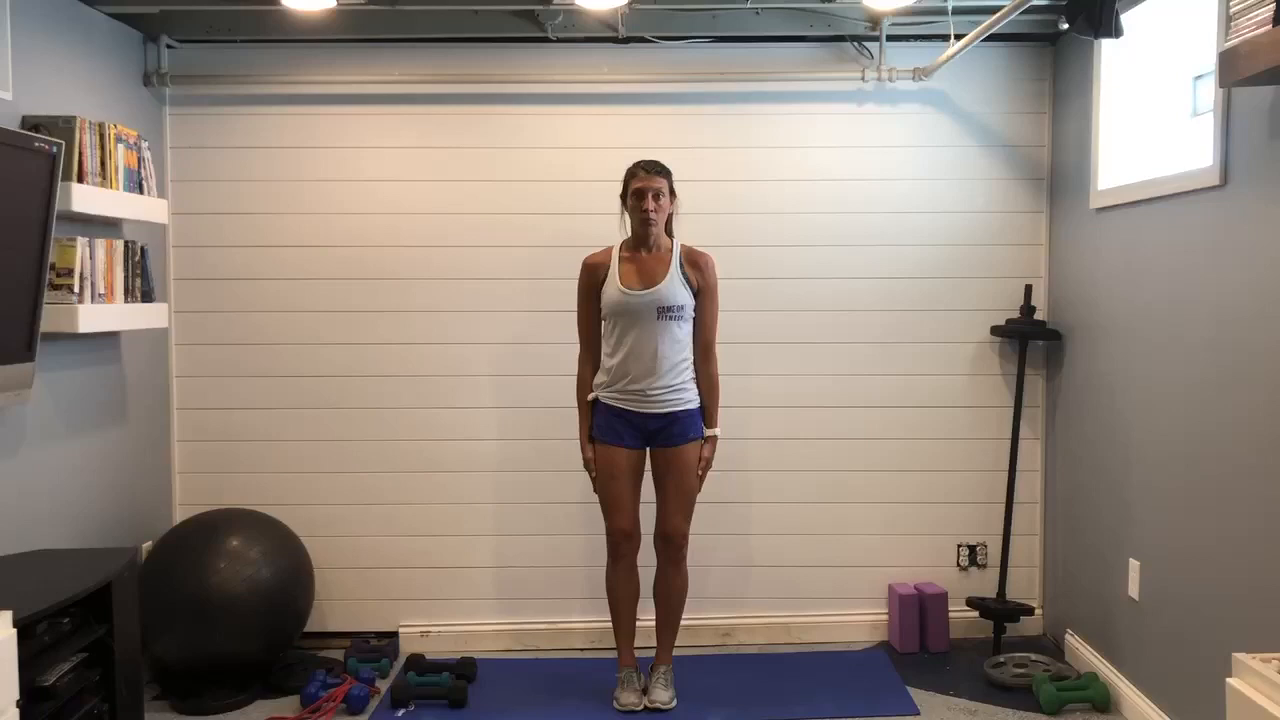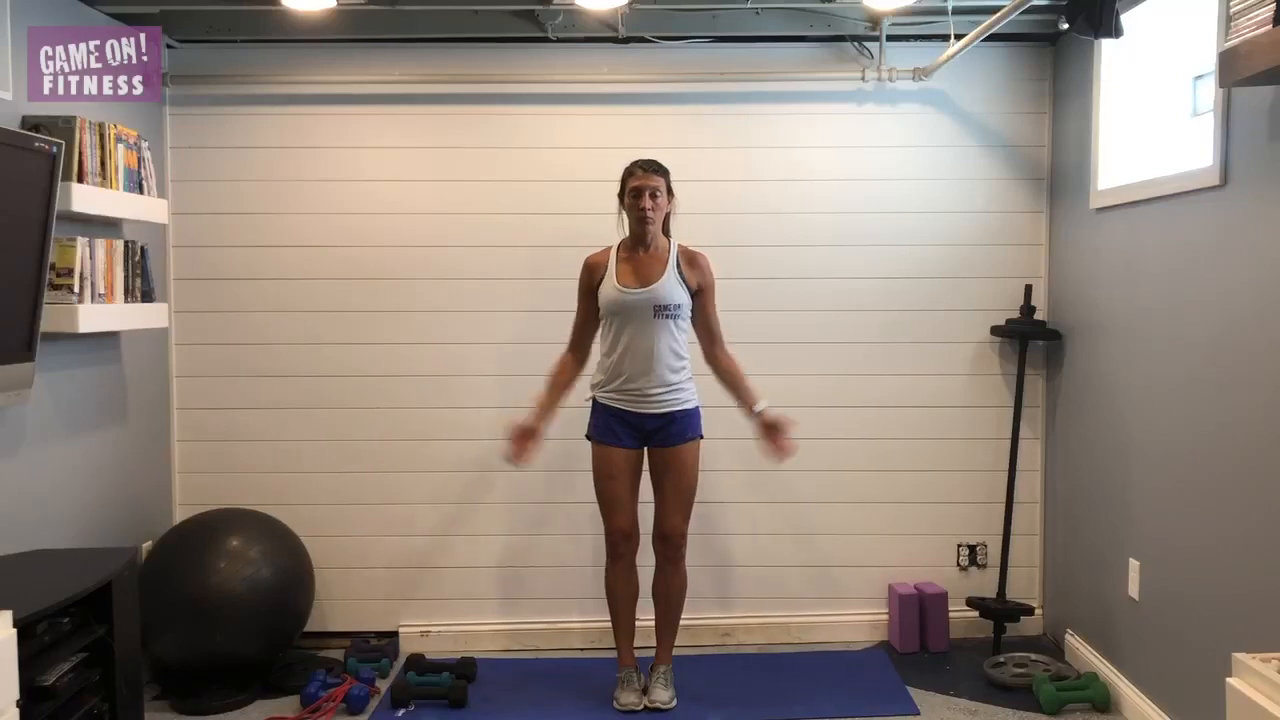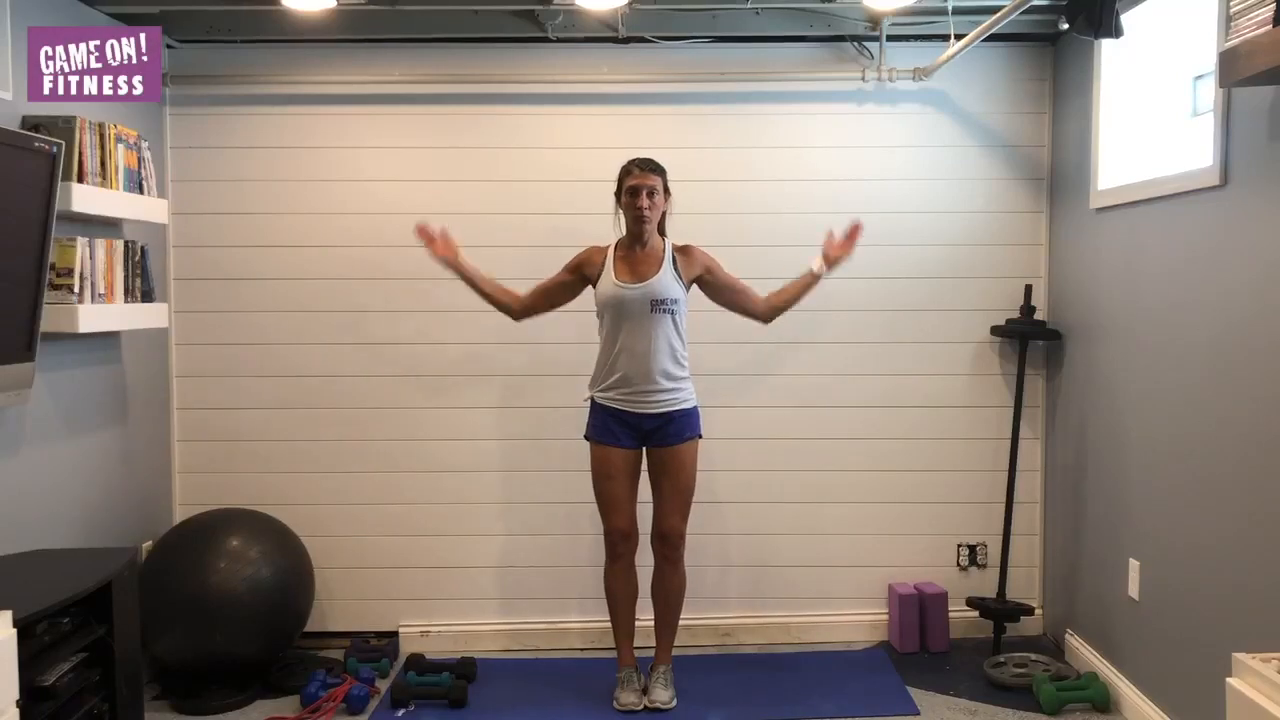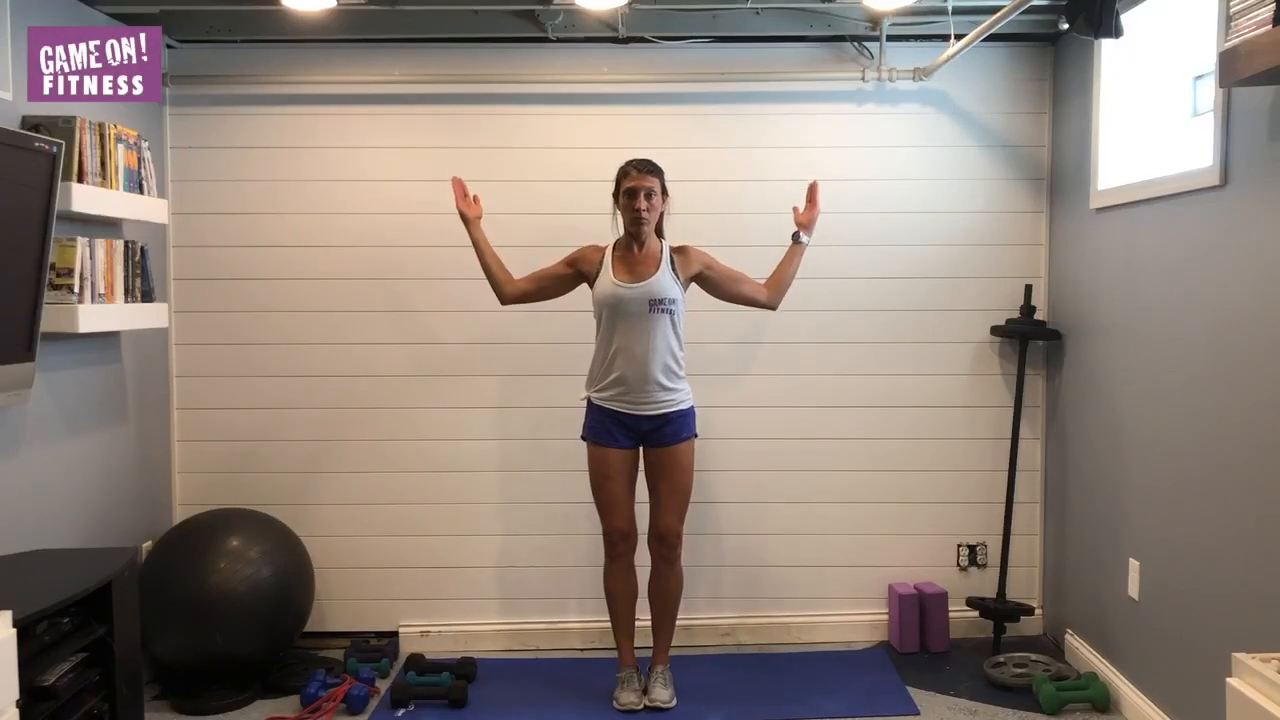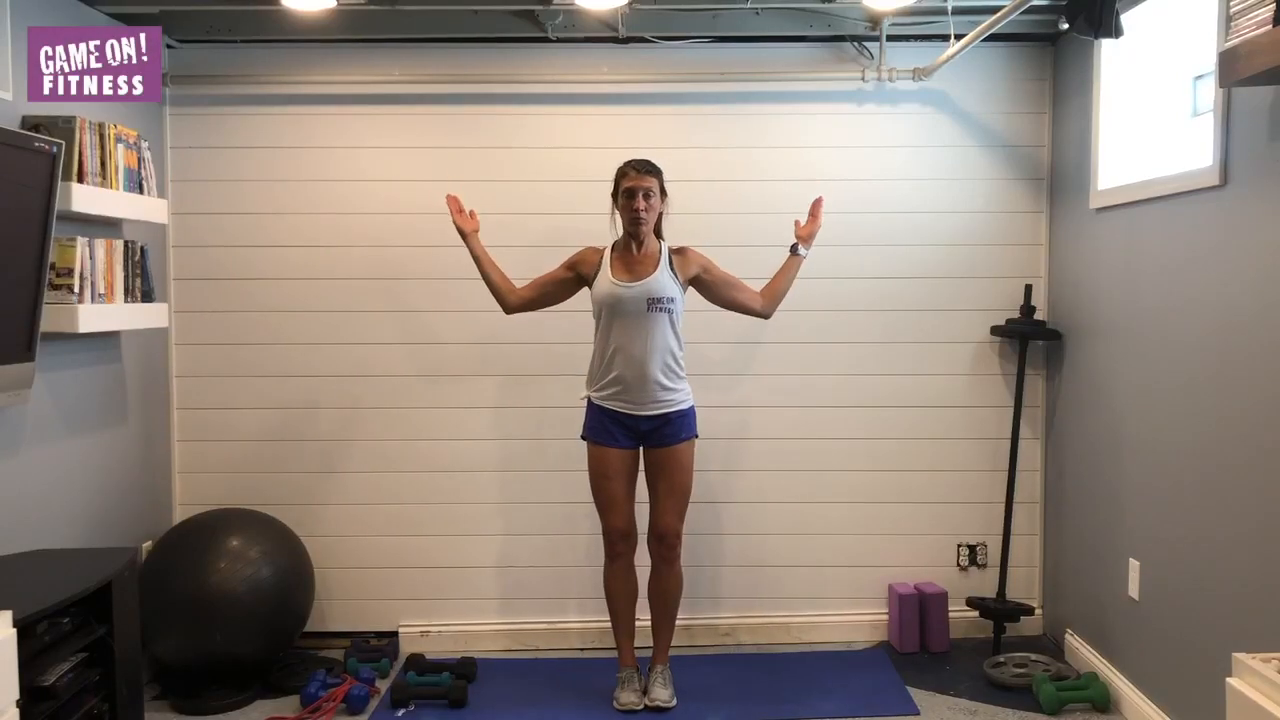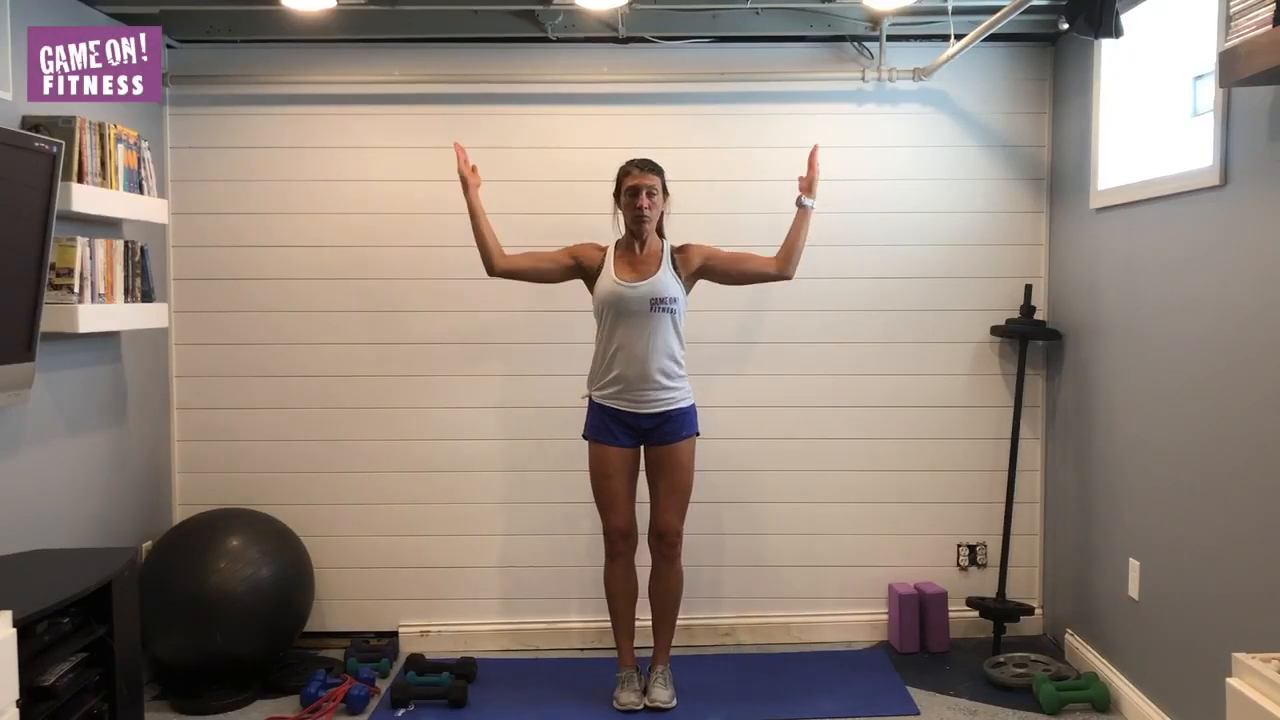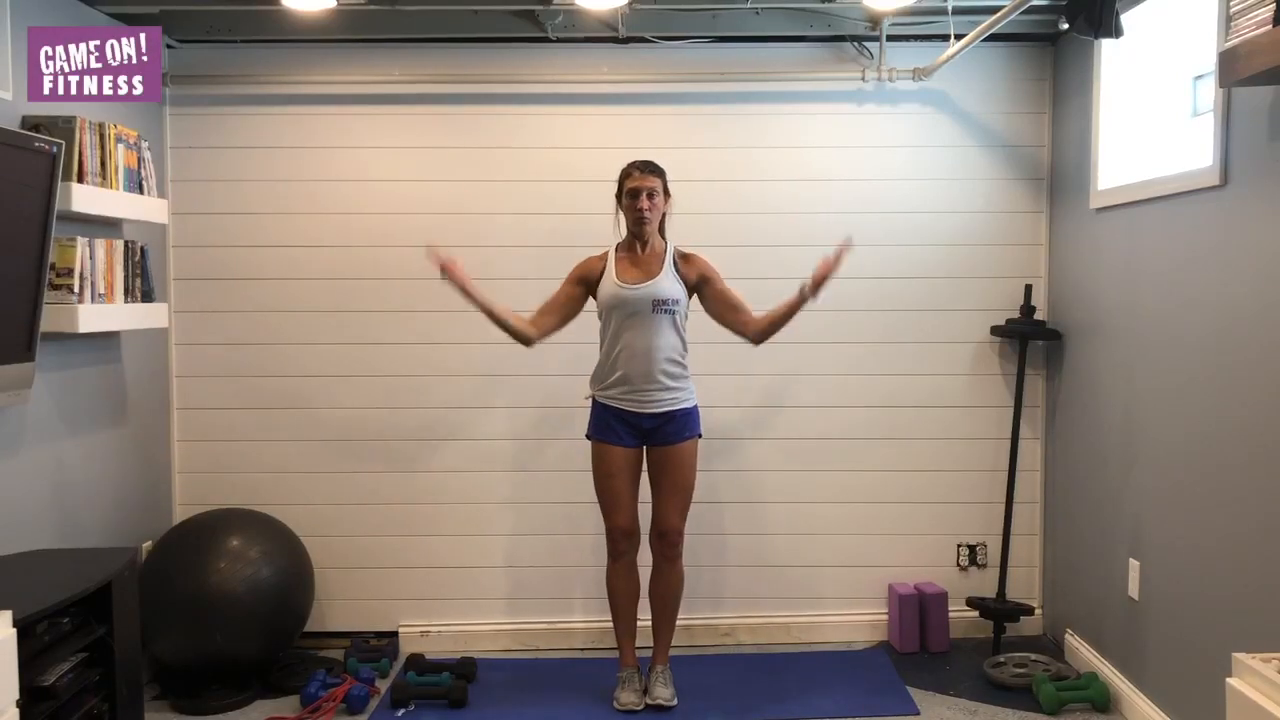
dt=0.3s
person 1, frame 1
left shoulder: (697, 264)
right shoulder: (598, 267)
left elbow: (705, 354)
right elbow: (589, 355)
left wrist: (711, 430)
right wrist: (584, 431)
left hip: (678, 416)
right hip: (616, 416)
left knee: (672, 542)
right knee: (622, 541)
left ankle: (663, 667)
right ankle: (627, 668)
person 1, frame 2
left shoulder: (693, 265)
right shoulder: (597, 265)
left elbow: (715, 350)
right elbow: (577, 351)
left wrist: (757, 411)
right wrist: (539, 417)
left hip: (675, 415)
right hip: (614, 416)
left knee: (671, 542)
right knee: (620, 541)
left ankle: (663, 666)
right ankle: (626, 667)
person 1, frame 3
left shoulder: (688, 260)
right shoulder: (594, 261)
left elbow: (764, 309)
right elbow: (519, 306)
left wrist: (820, 267)
right wrist: (460, 265)
left hip: (674, 414)
right hip: (612, 415)
left knee: (669, 541)
right knee: (619, 540)
left ankle: (662, 667)
right ankle: (626, 668)
person 1, frame 4
left shoulder: (687, 260)
right shoulder: (591, 260)
left elbow: (768, 296)
right elbow: (510, 292)
left wrist: (801, 237)
right wrist: (474, 229)
left hip: (671, 415)
right hip: (610, 415)
left knee: (667, 541)
right knee: (618, 540)
left ankle: (661, 666)
right ankle: (626, 668)
person 1, frame 5
left shoulder: (685, 262)
right shoulder: (591, 262)
left elbow: (763, 305)
right elbow: (512, 300)
left wrist: (800, 246)
right wrist: (471, 240)
left hip: (671, 415)
right hip: (610, 416)
left knee: (667, 541)
right knee: (618, 541)
left ankle: (661, 666)
right ankle: (627, 669)
person 1, frame 6
left shoulder: (687, 259)
right shoulder: (591, 259)
left elbow: (780, 267)
right elbow: (499, 264)
left wrist: (805, 203)
right wrist: (472, 195)
left hip: (671, 414)
right hip: (611, 415)
left knee: (667, 540)
right knee: (619, 541)
left ankle: (661, 667)
right ankle: (627, 668)
person 1, frame 7
left shoulder: (690, 266)
right shoulder: (595, 268)
left elbow: (753, 330)
right elbow: (531, 330)
left wrist: (808, 292)
right wrist: (469, 291)
left hip: (674, 413)
right hip: (614, 415)
left knee: (668, 539)
right knee: (621, 539)
left ankle: (661, 665)
right ankle: (627, 667)
